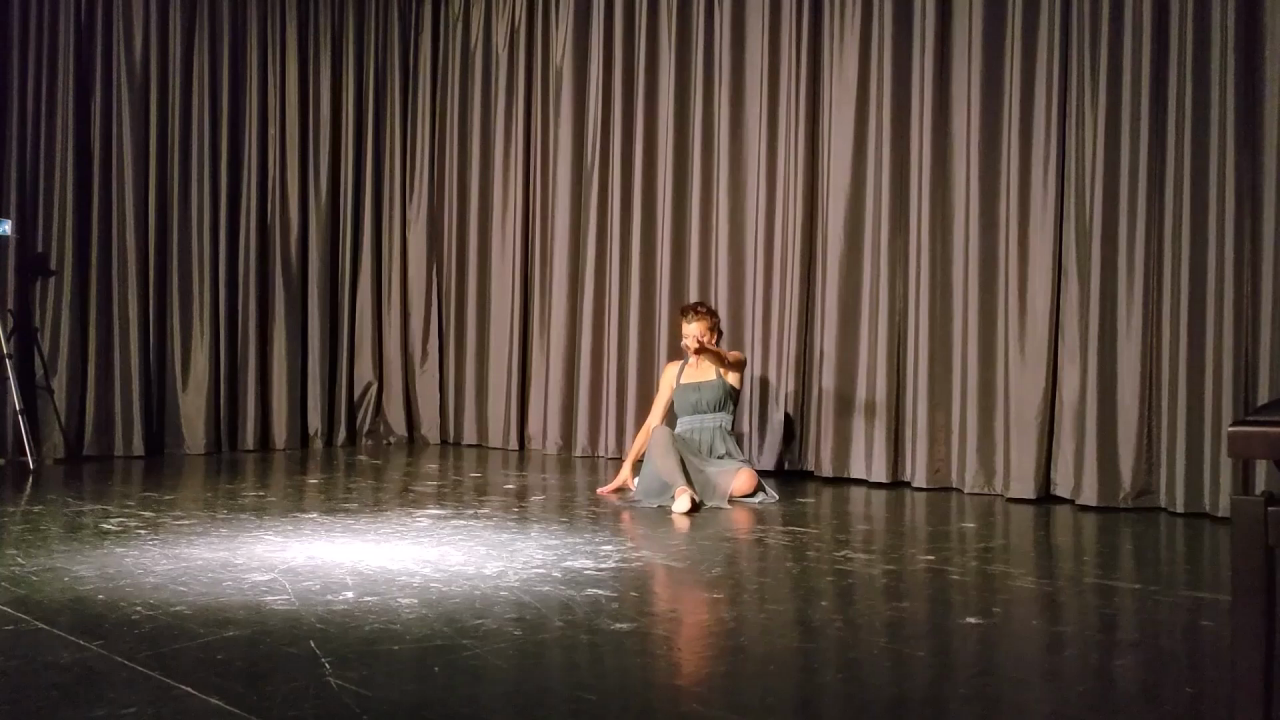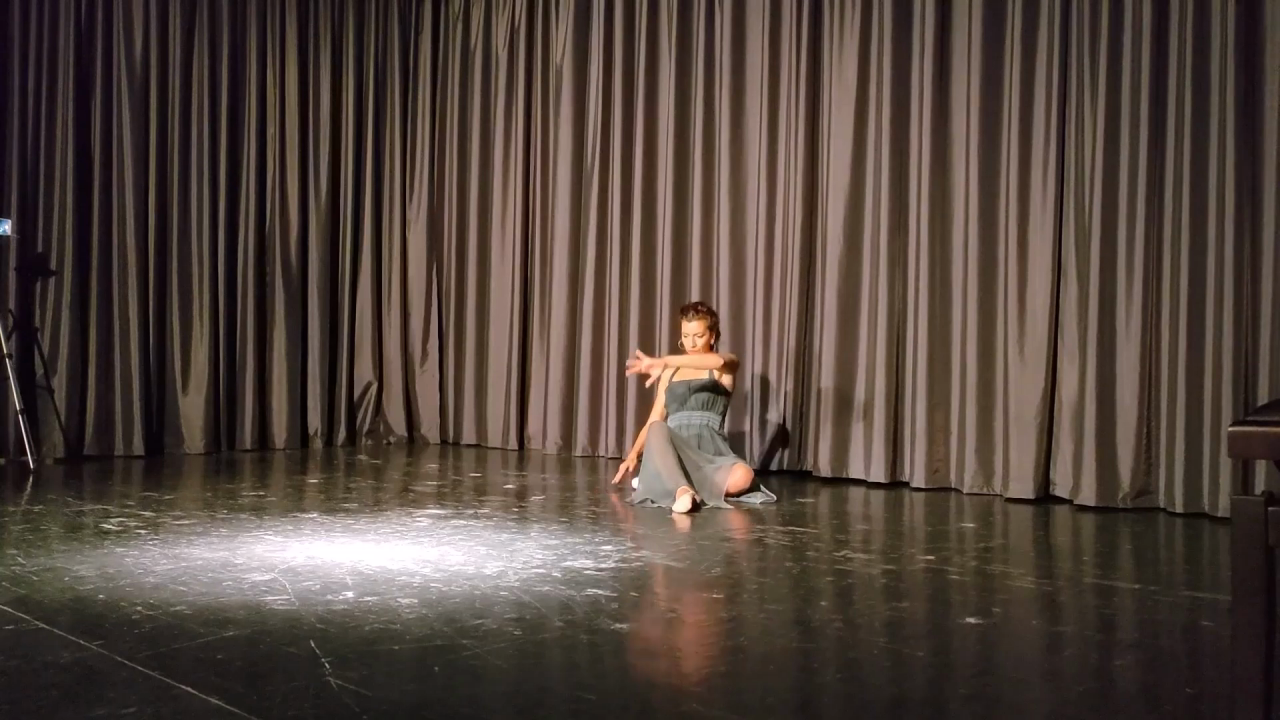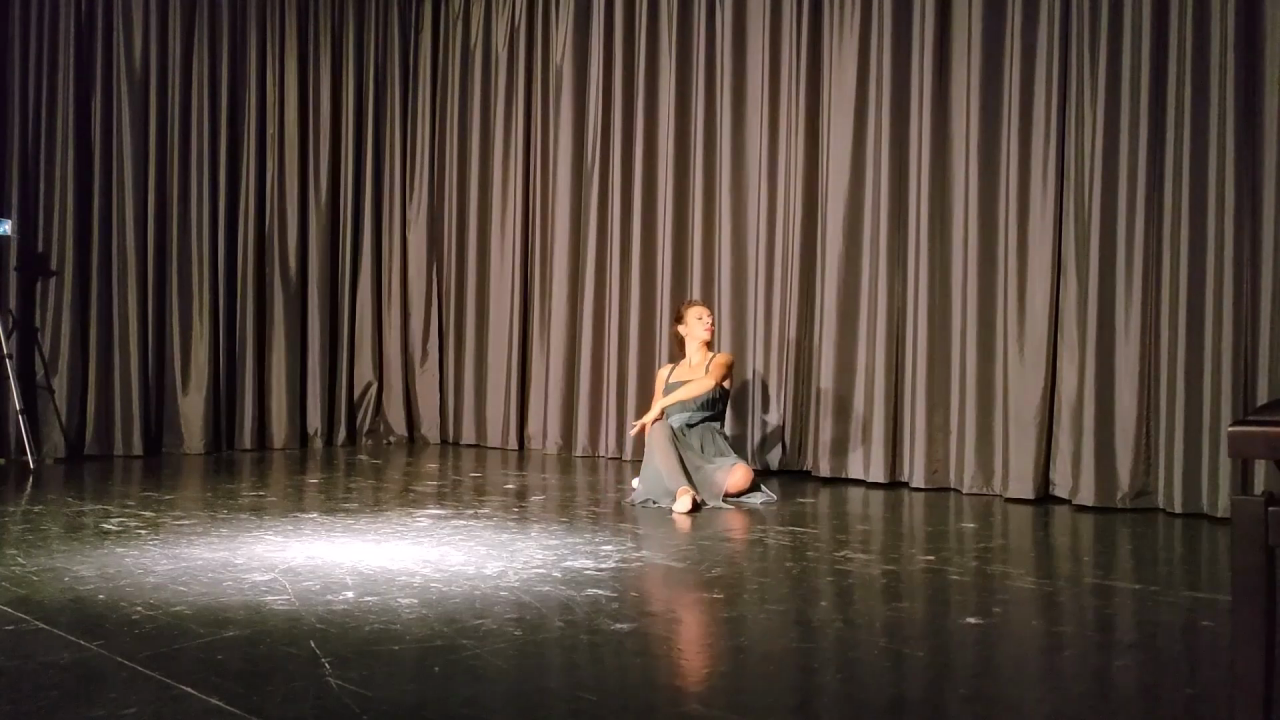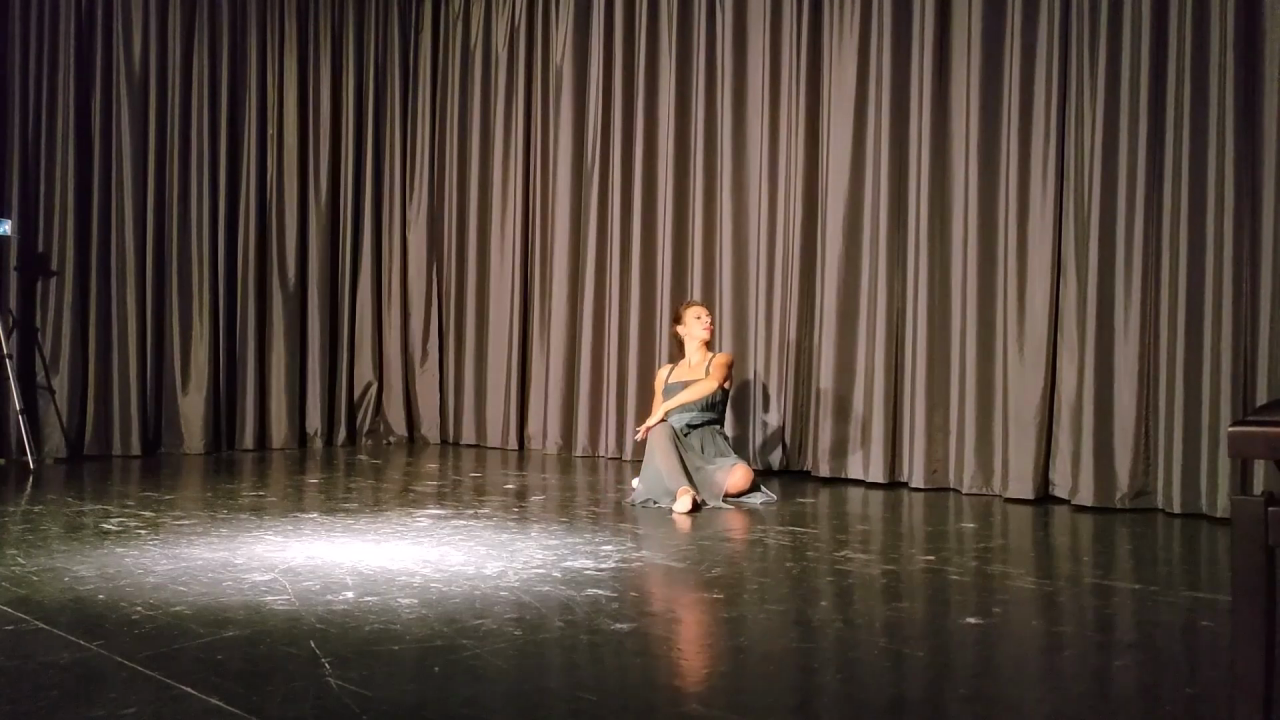
dt=0.4s
person 1, frame 1
left shoulder: (734, 363)
right shoulder: (674, 370)
left elbow: (723, 360)
right elbow: (653, 423)
left wrist: (703, 350)
right wrist: (627, 465)
left hip: (719, 454)
right hip: (683, 451)
left knee: (746, 481)
right knee: (661, 433)
left ankle: (676, 484)
right ankle: (682, 489)
person 1, frame 2
left shoulder: (728, 364)
right shoulder: (671, 373)
left elbow: (718, 361)
right elbow: (654, 422)
left wrist: (666, 362)
right wrist: (634, 455)
left hip: (710, 452)
right hip: (674, 452)
left knee: (743, 476)
right knee: (658, 430)
left ankle: (674, 484)
right ankle: (683, 490)
person 1, frame 3
left shoulder: (722, 360)
right shoulder: (666, 373)
left elbow: (709, 381)
right elbow: (653, 421)
left wrist: (661, 404)
right wrist: (650, 452)
left hip: (711, 450)
right hip: (675, 451)
left knee: (742, 476)
right knee: (660, 428)
left ankle: (663, 481)
right ankle: (683, 490)
person 1, frame 4
left shoulder: (721, 360)
right shoulder: (665, 373)
left elbow: (712, 383)
right elbow: (655, 422)
left wrist: (665, 407)
left hip: (710, 449)
right hip: (675, 451)
left knee: (742, 477)
right knee: (661, 429)
left ankle: (675, 484)
right ankle: (684, 490)
